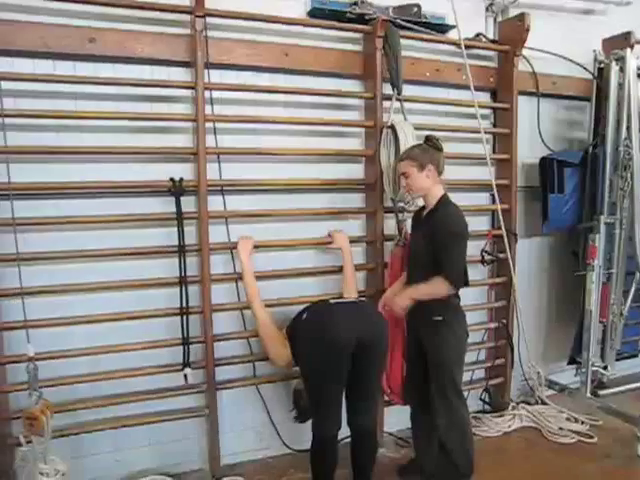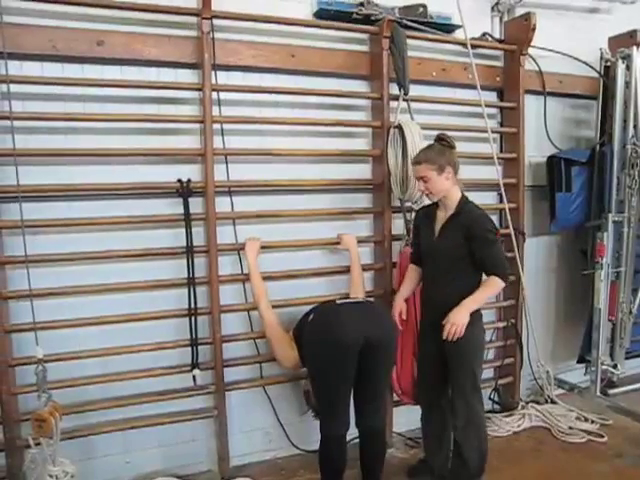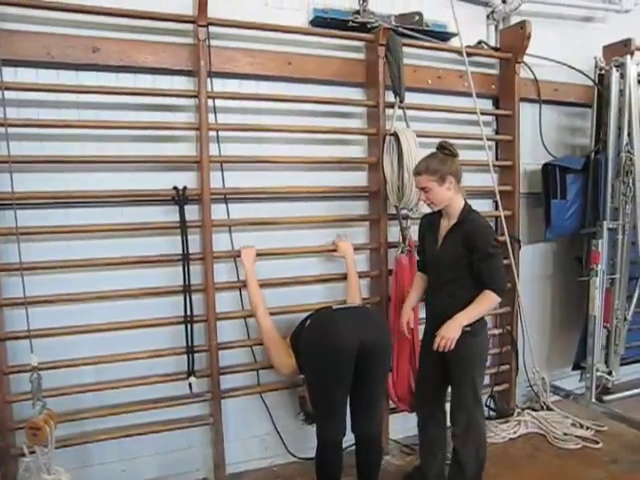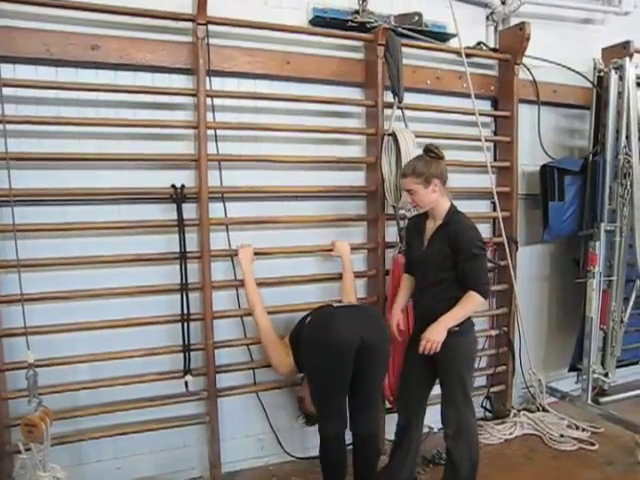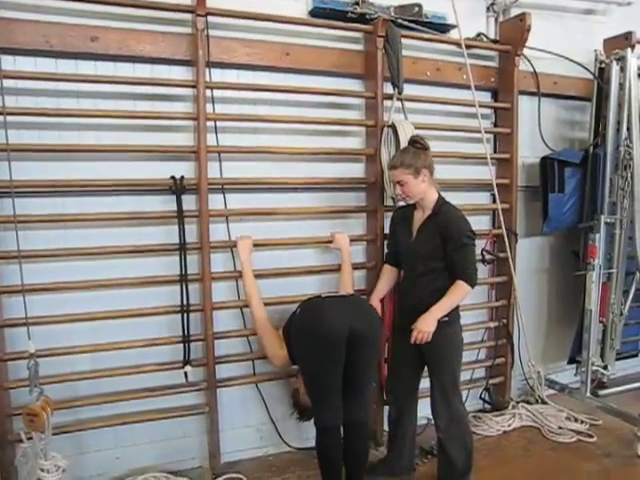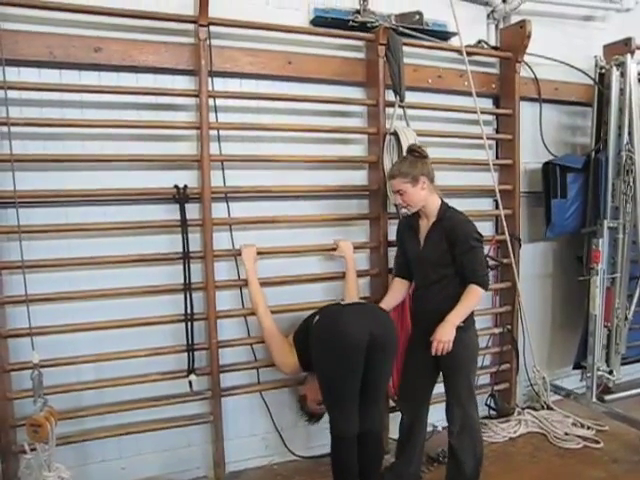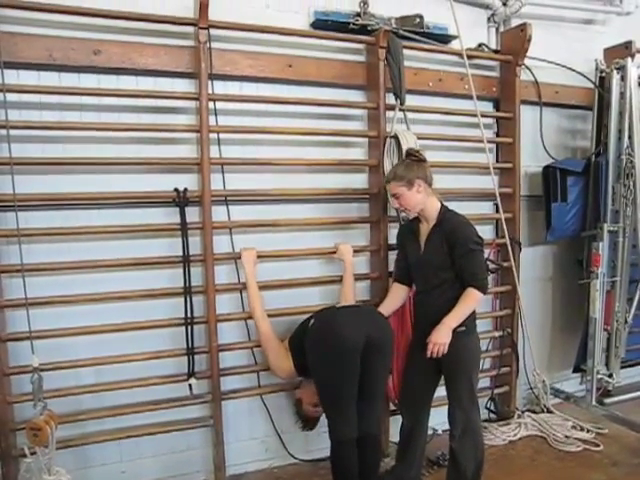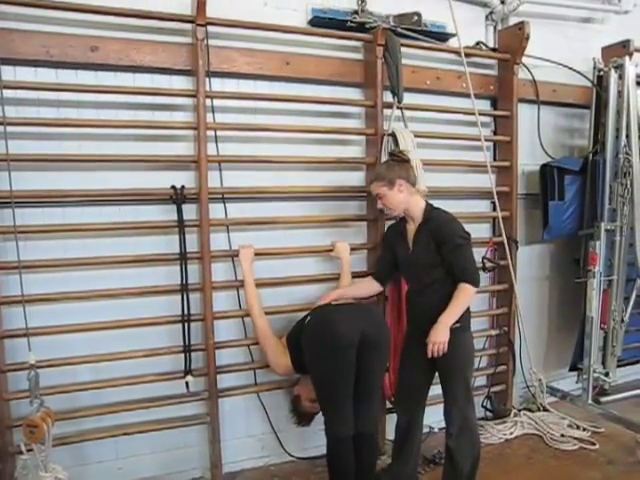
dt=0.4s
person 1, frame 1
left shoulder: (448, 218)
right shoulder: (422, 215)
left elbow: (450, 279)
left wrist: (410, 295)
right wrist: (396, 290)
left hip: (443, 323)
right hip: (421, 321)
left knee: (446, 398)
right knee: (418, 393)
person 1, frame 2
left shoulder: (474, 219)
right shoulder: (423, 217)
left elbow: (498, 276)
left wrist: (464, 308)
right wrist: (401, 295)
left hip: (461, 324)
right hip: (431, 322)
left knee: (464, 400)
right knee: (430, 395)
person 1, frame 3
left shoulder: (477, 229)
right shoulder: (428, 224)
left elbow: (495, 290)
left wrist: (458, 322)
right wrist: (409, 303)
left hip: (467, 334)
right hip: (434, 329)
left knee: (465, 410)
right knee: (426, 402)
person 1, frame 4
left shoulder: (463, 231)
right shoulder: (414, 226)
left elbow: (479, 292)
left wrist: (443, 325)
right wrist: (398, 306)
left hip: (455, 335)
right hip: (421, 330)
left knee: (456, 412)
right knee: (408, 403)
person 1, frame 5
left shoulder: (452, 220)
right shoulder: (400, 217)
left elbow: (466, 279)
left wrist: (433, 315)
right wrist: (376, 296)
left hip: (441, 324)
right hip: (405, 320)
left knee: (445, 402)
right knee: (399, 393)
person 1, frame 6
left shoulder: (458, 225)
right shoulder: (406, 227)
left elbow: (478, 282)
left wrist: (450, 324)
right wrist: (381, 309)
left hip: (456, 332)
right hip: (421, 329)
left knee: (460, 408)
right knee: (410, 401)
person 1, frame 7
left shoulder: (458, 228)
right shoulder: (407, 231)
left elbow: (477, 286)
left wrist: (446, 327)
right wrist: (378, 315)
left hip: (458, 335)
right hip: (422, 332)
left knee: (462, 413)
right knee: (411, 406)
person 1, frame 8
left shoulder: (444, 225)
right shoulder: (395, 233)
left elbow: (469, 281)
right elbow: (379, 279)
left wrist: (443, 325)
right wrist: (342, 292)
left hip: (452, 332)
right hip: (416, 331)
left knee: (459, 411)
right knee: (406, 405)
person 2, frame 1
left shoulder: (285, 352)
left elbow: (256, 303)
right elbow: (350, 295)
left wrist: (245, 257)
right wrist: (345, 248)
left hip: (325, 330)
right hip: (371, 319)
left knee: (326, 428)
right knee: (365, 423)
person 2, frame 2
left shoulder: (291, 353)
left elbow: (263, 305)
right elbow: (358, 297)
left wrist: (252, 259)
right wrist: (353, 249)
left hip: (331, 330)
right hip: (379, 319)
left knee: (334, 429)
right knee: (373, 423)
person 2, frame 3
left shoulder: (289, 361)
left elbow: (260, 311)
right elbow: (355, 300)
left wrist: (248, 267)
right wrist: (349, 257)
left hip: (328, 336)
right hip: (374, 325)
left knee: (330, 435)
right knee: (369, 429)
person 2, frame 4
left shoulder: (288, 362)
left elbow: (258, 311)
right elbow: (350, 302)
left wrist: (246, 266)
right wrist: (346, 256)
left hip: (328, 334)
right hip: (372, 322)
left knee: (332, 430)
right knee: (367, 427)
person 2, frame 5
left shoulder: (281, 354)
left elbow: (256, 304)
right elbow: (347, 294)
left wrist: (245, 257)
left hip: (318, 324)
right hip: (363, 313)
left knee: (328, 422)
right knee: (357, 417)
person 2, frame 6
left shoulder: (291, 361)
left elbow: (262, 310)
right elbow: (352, 303)
left wrist: (250, 265)
left hip: (337, 331)
right hip: (380, 320)
left knee: (344, 429)
right knee: (372, 425)
person 2, frame 7
left shoulder: (286, 366)
left elbow: (259, 316)
right elbow: (347, 306)
left wrist: (249, 269)
left hip: (333, 335)
right hip: (376, 323)
left knee: (343, 433)
right knee: (369, 429)
person 2, frame 8
left shoulder: (284, 362)
left elbow: (257, 314)
right elbow: (343, 298)
left wrist: (247, 266)
right wrist: (344, 258)
left hip: (329, 332)
right hip: (372, 319)
left knee: (340, 430)
right knee: (366, 426)
